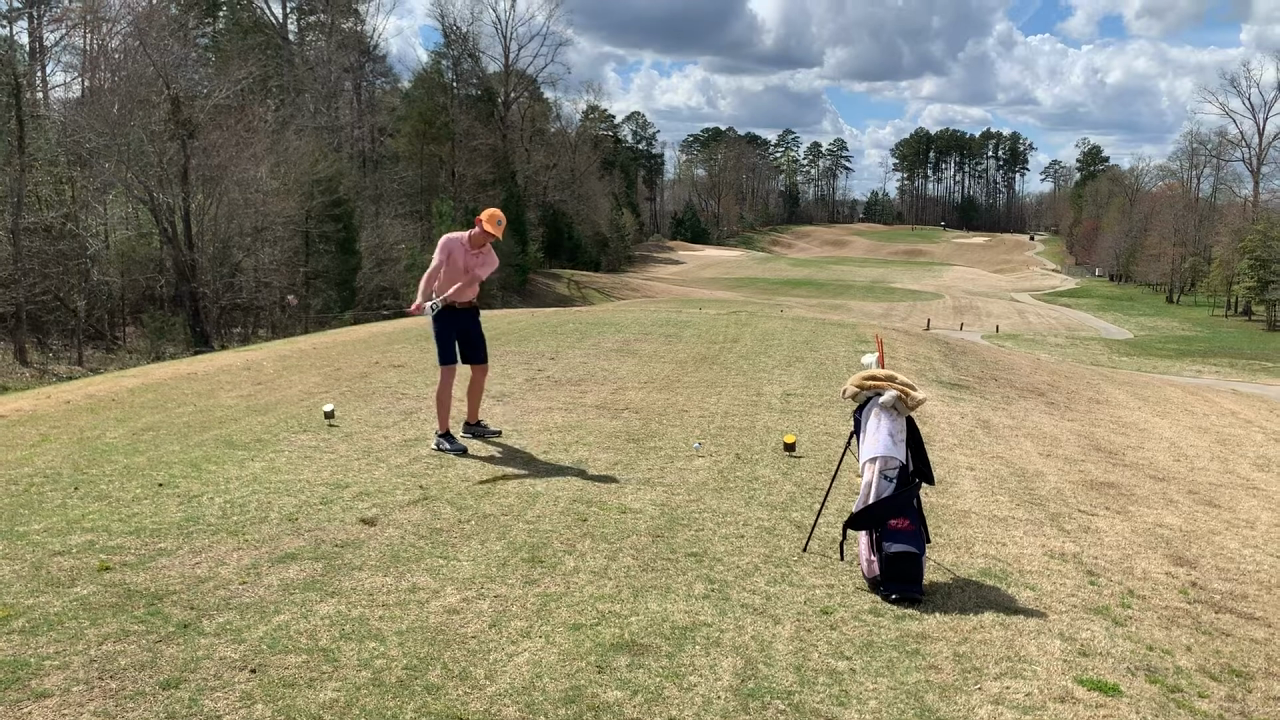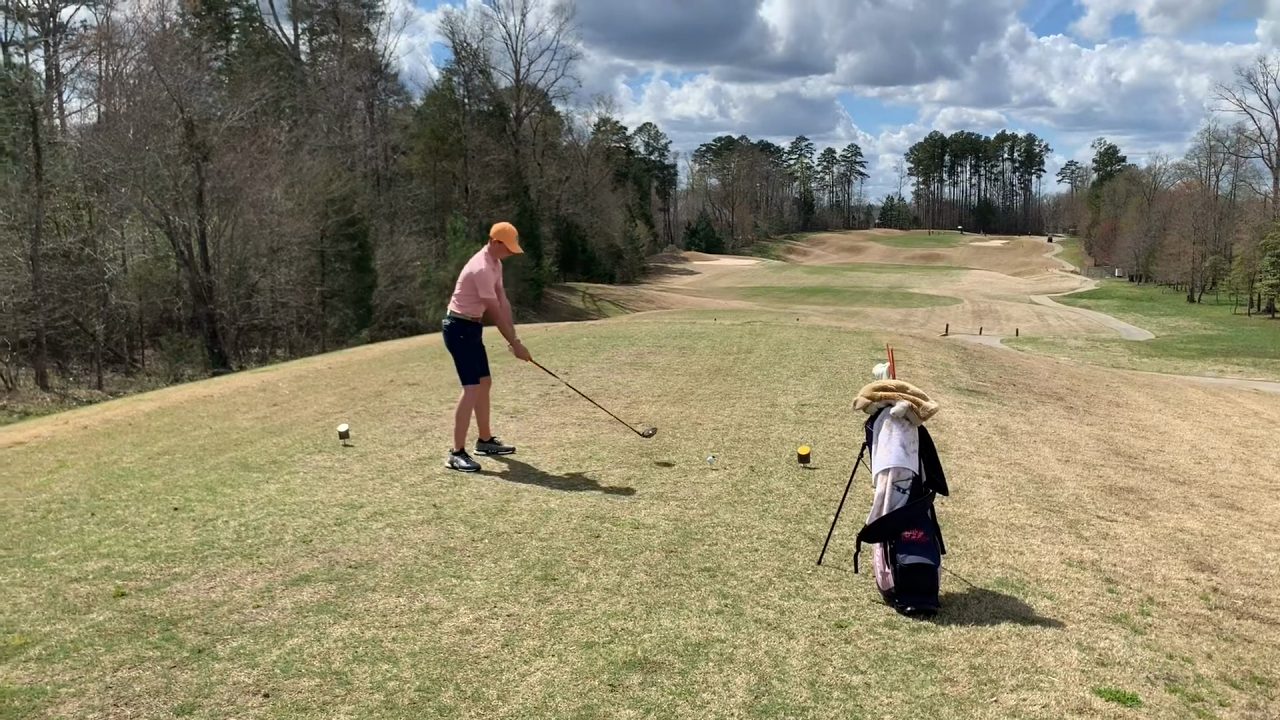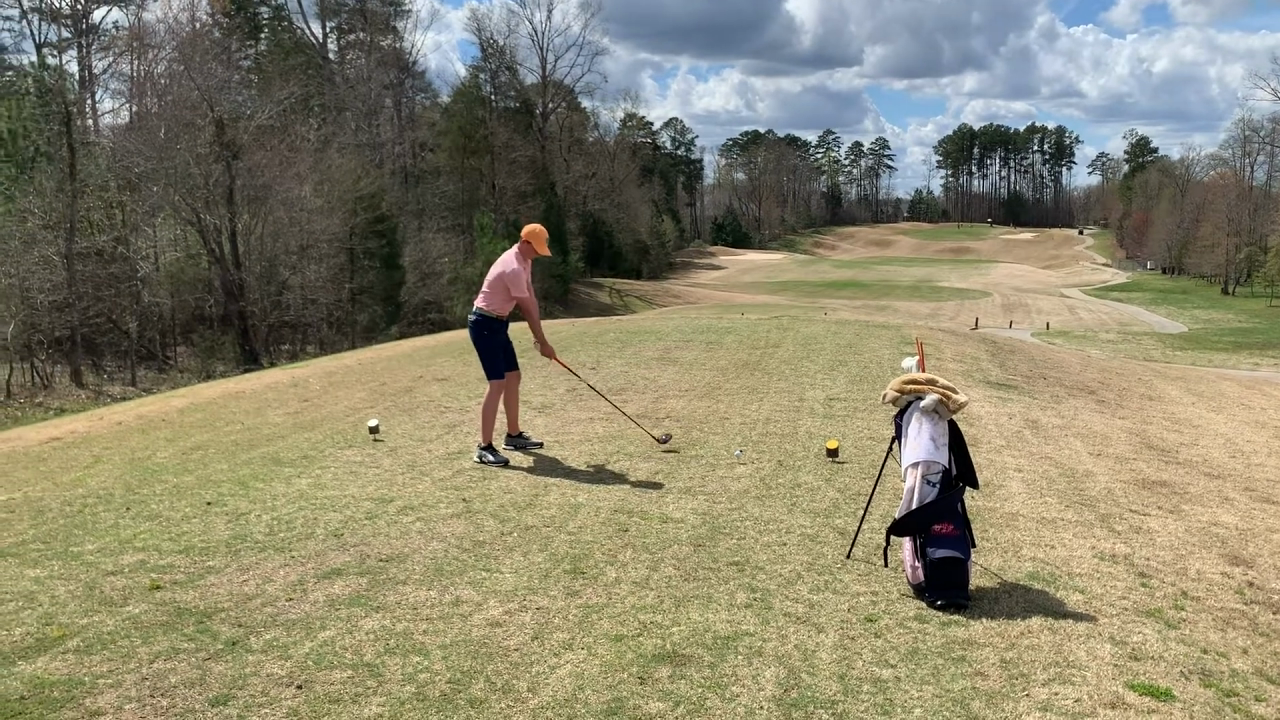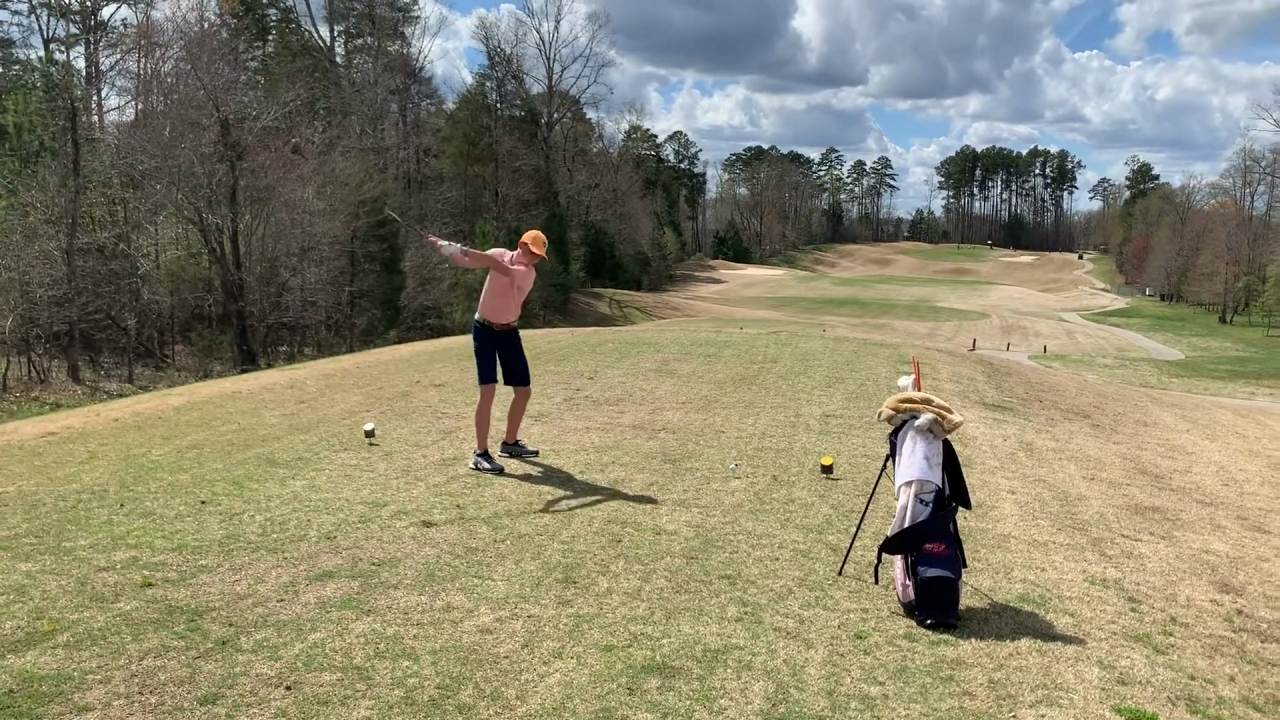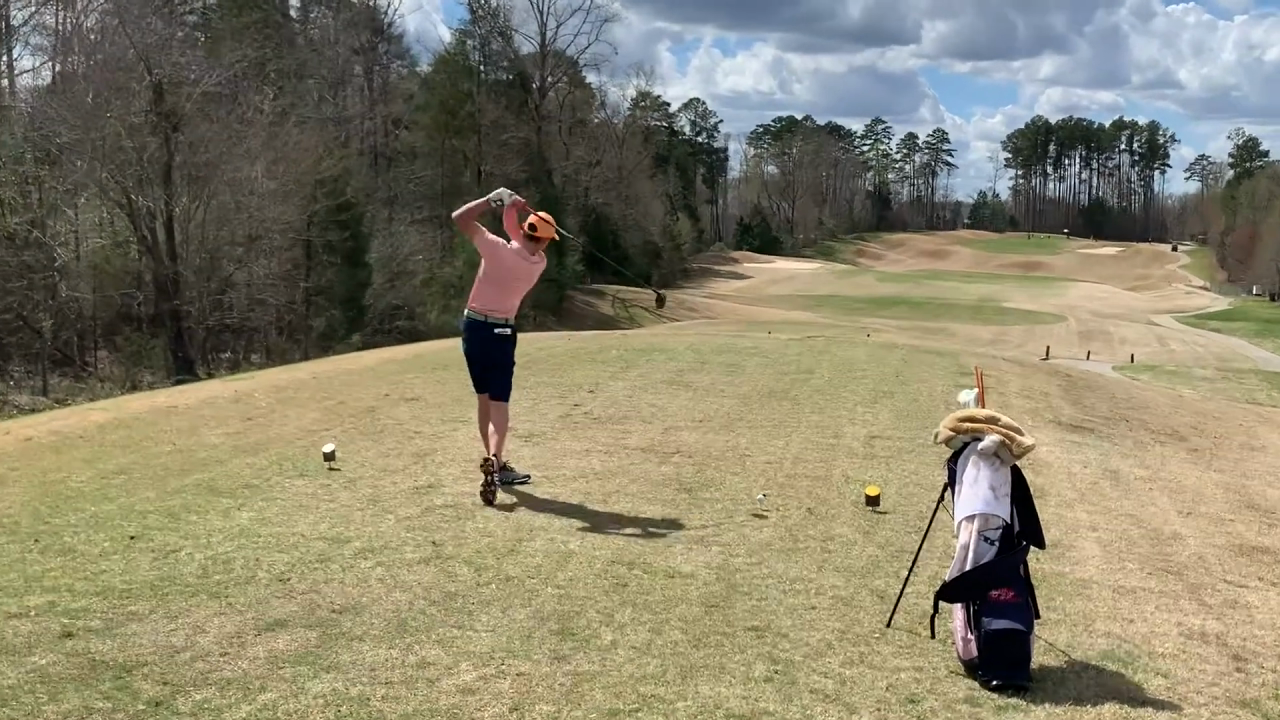
dt=1s
person 1, frame 1
left shoulder: (490, 258)
right shoulder: (450, 241)
left elbow: (464, 284)
right elbow: (433, 272)
left wrist: (435, 302)
right wrist: (420, 299)
left hip: (469, 311)
right hip: (445, 310)
left knee: (480, 369)
right knee: (449, 370)
left ankle: (472, 422)
right ankle: (442, 435)
person 1, frame 2
left shoulder: (495, 265)
right shoulder: (481, 270)
left elbow: (503, 303)
right elbow: (495, 313)
left wrist: (514, 338)
right wrist: (515, 345)
left hip: (471, 328)
right hip: (459, 328)
left knee: (484, 383)
right knee: (471, 388)
left ankle: (485, 440)
right ankle: (457, 453)
person 1, frame 3
left shoulder: (523, 261)
right shoulder: (513, 269)
left elbow: (531, 300)
right elbow: (528, 311)
left wrist: (538, 338)
right wrist: (543, 343)
left hip: (497, 324)
right hip: (484, 325)
left knee: (513, 377)
right knee: (497, 384)
left ankle: (513, 435)
right ankle: (484, 447)
person 1, frame 4
left shoulder: (528, 274)
right shoulder: (500, 256)
left elbow: (496, 266)
right elbow: (464, 260)
left wrist: (462, 251)
right wrist: (445, 246)
left hip: (509, 333)
right hip: (484, 330)
left knee: (524, 391)
right knee: (488, 392)
left ankle: (510, 443)
right ankle: (480, 454)
person 1, frame 5
left shoulder: (498, 250)
right shoulder: (540, 263)
left elbow: (458, 219)
right elbow: (513, 226)
left wrist: (492, 199)
right wrist: (512, 205)
left hip: (473, 325)
right hip: (500, 331)
left knee: (484, 398)
right knee: (499, 403)
left ankle: (495, 463)
right ankle: (494, 459)
